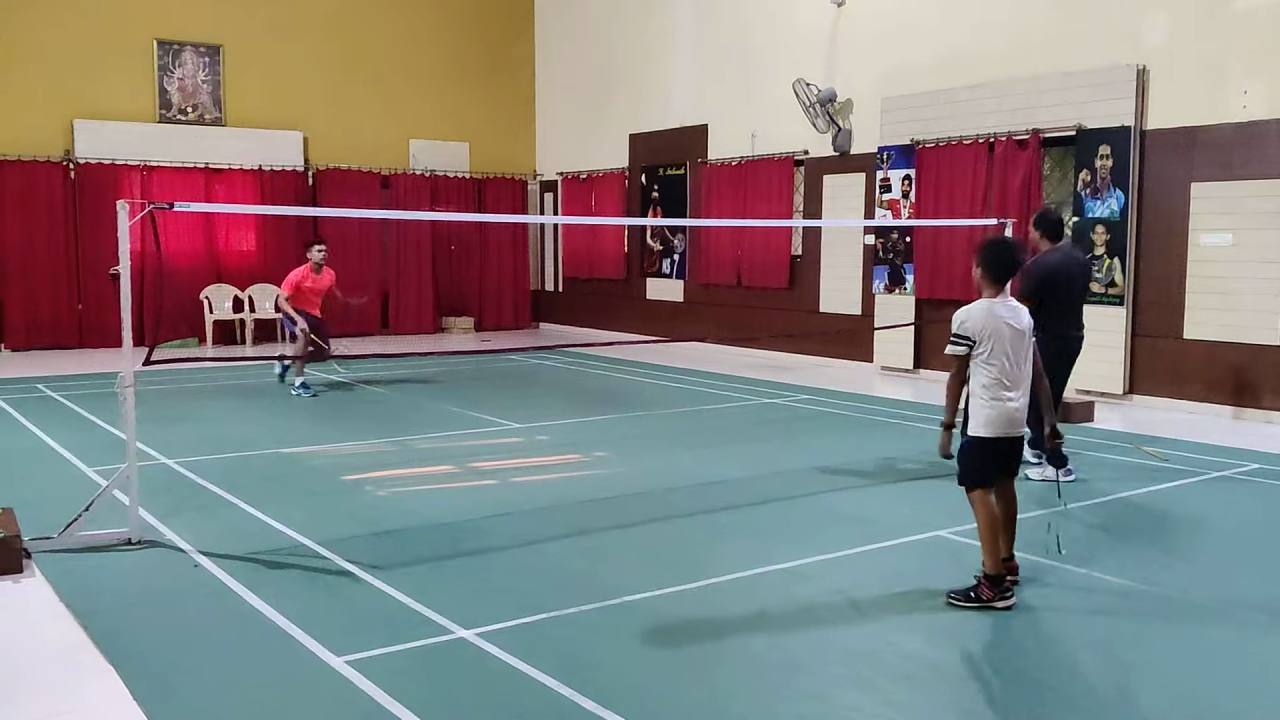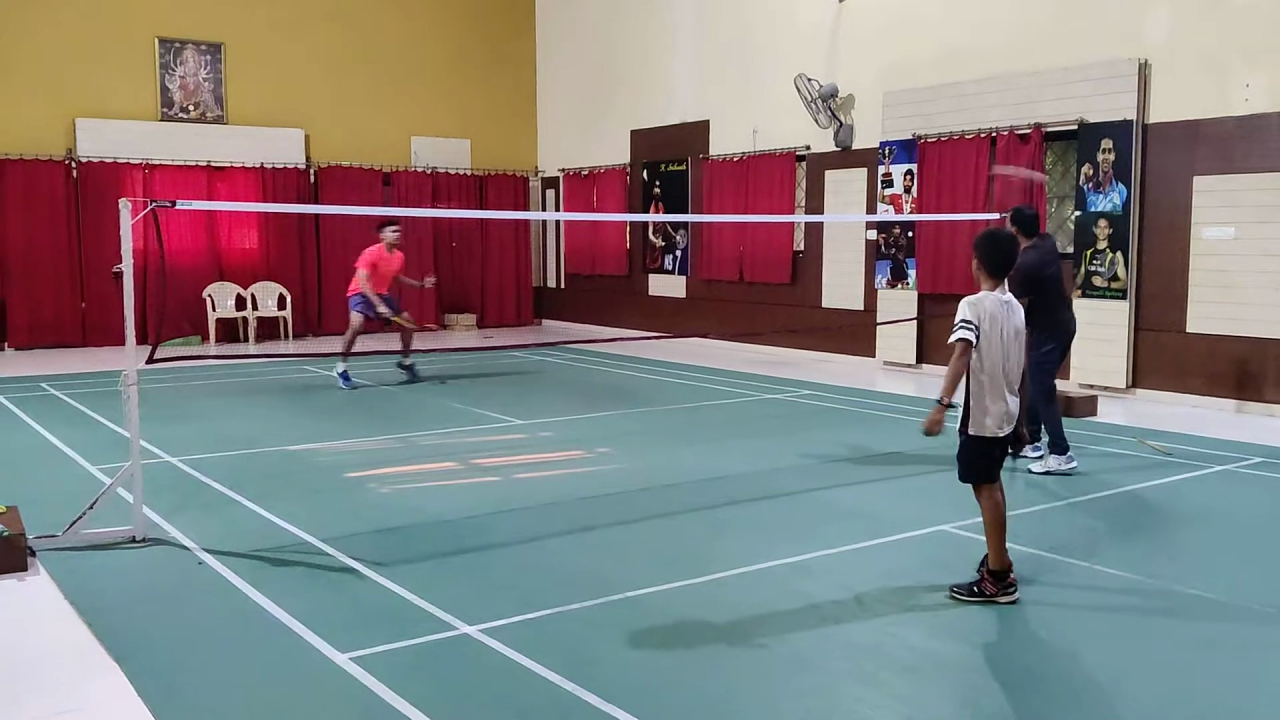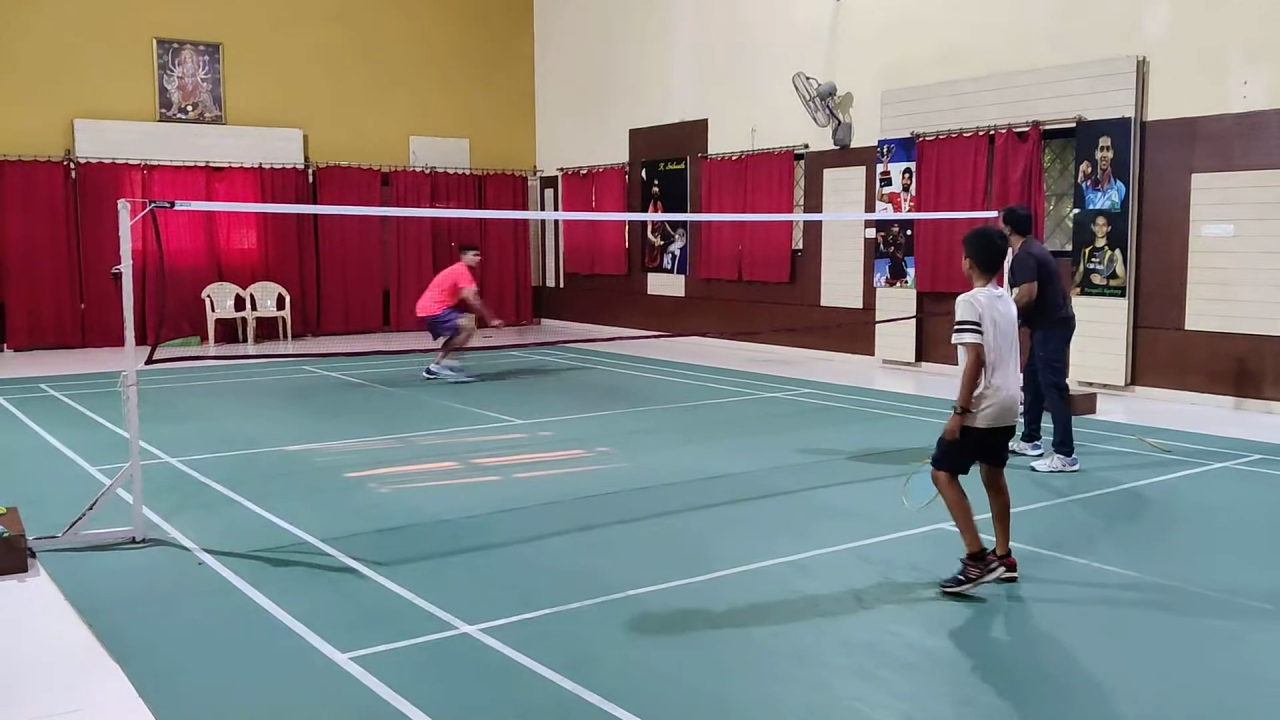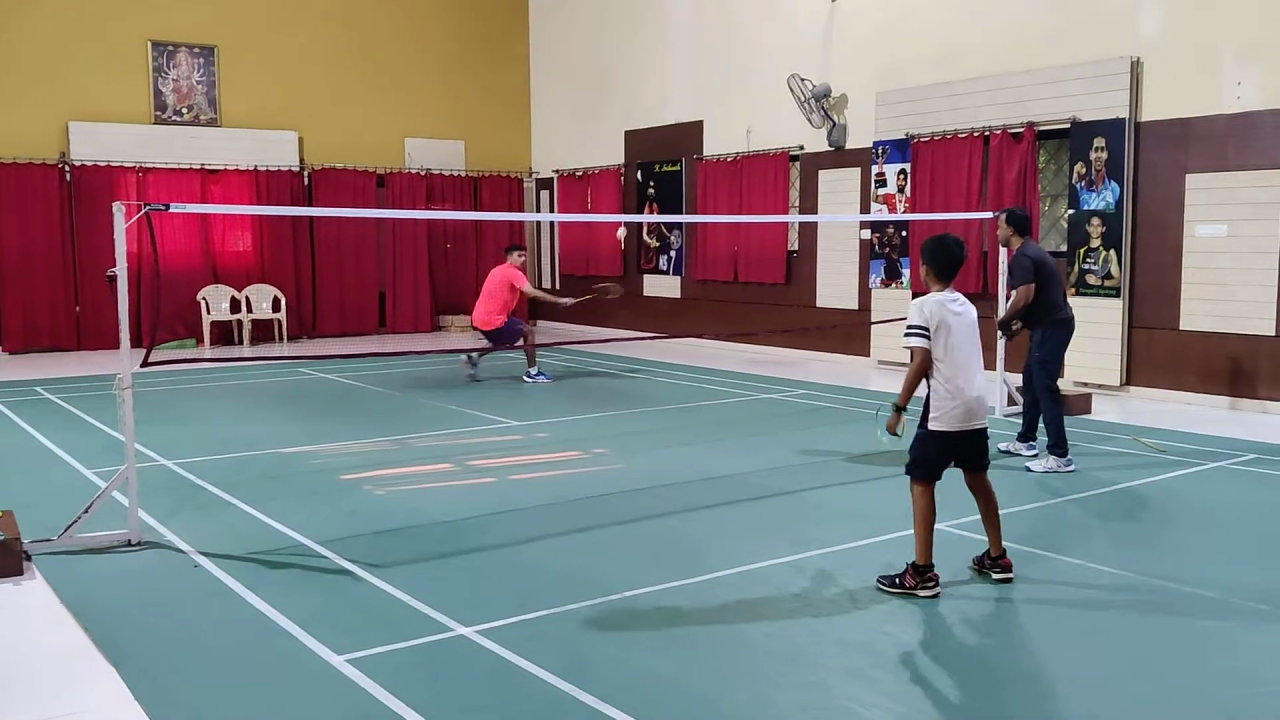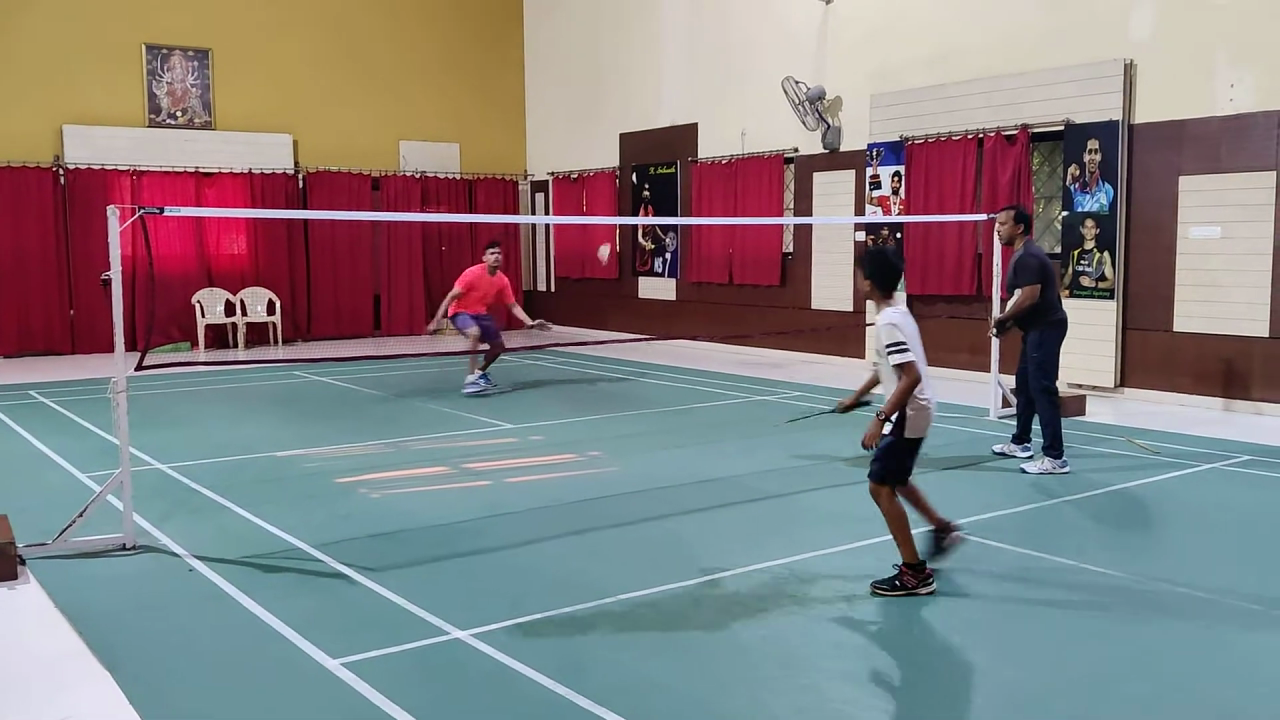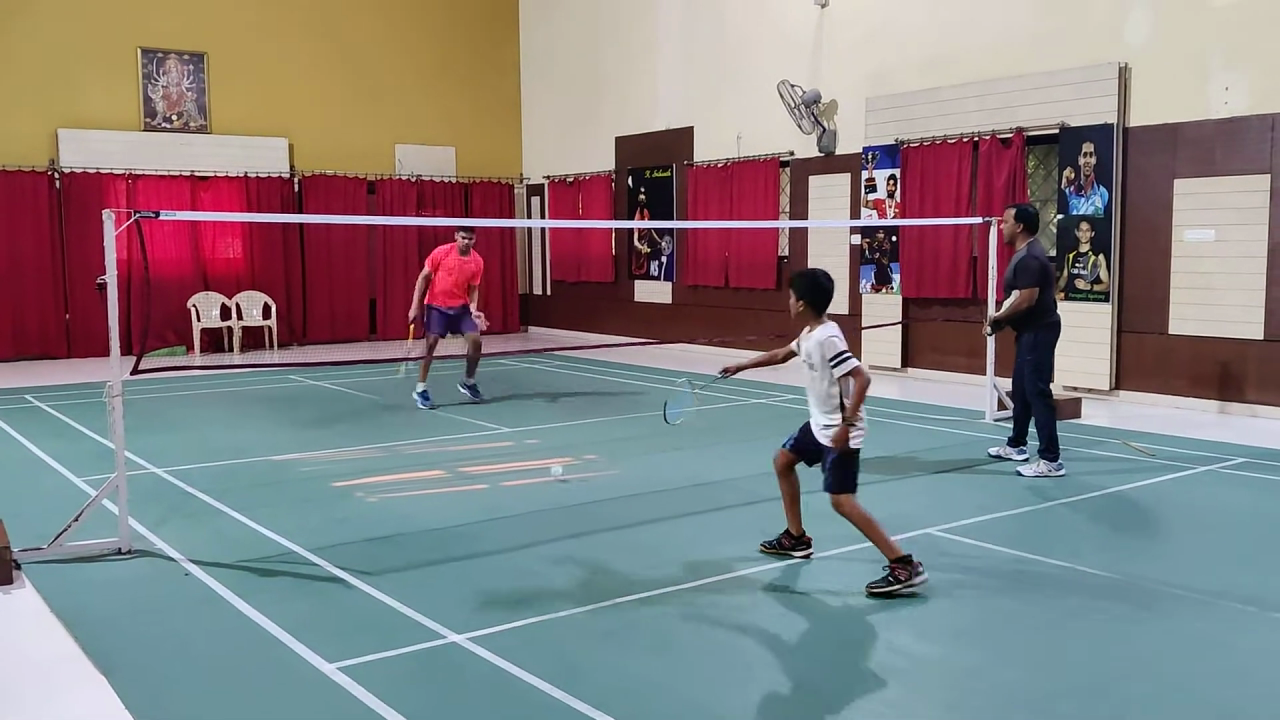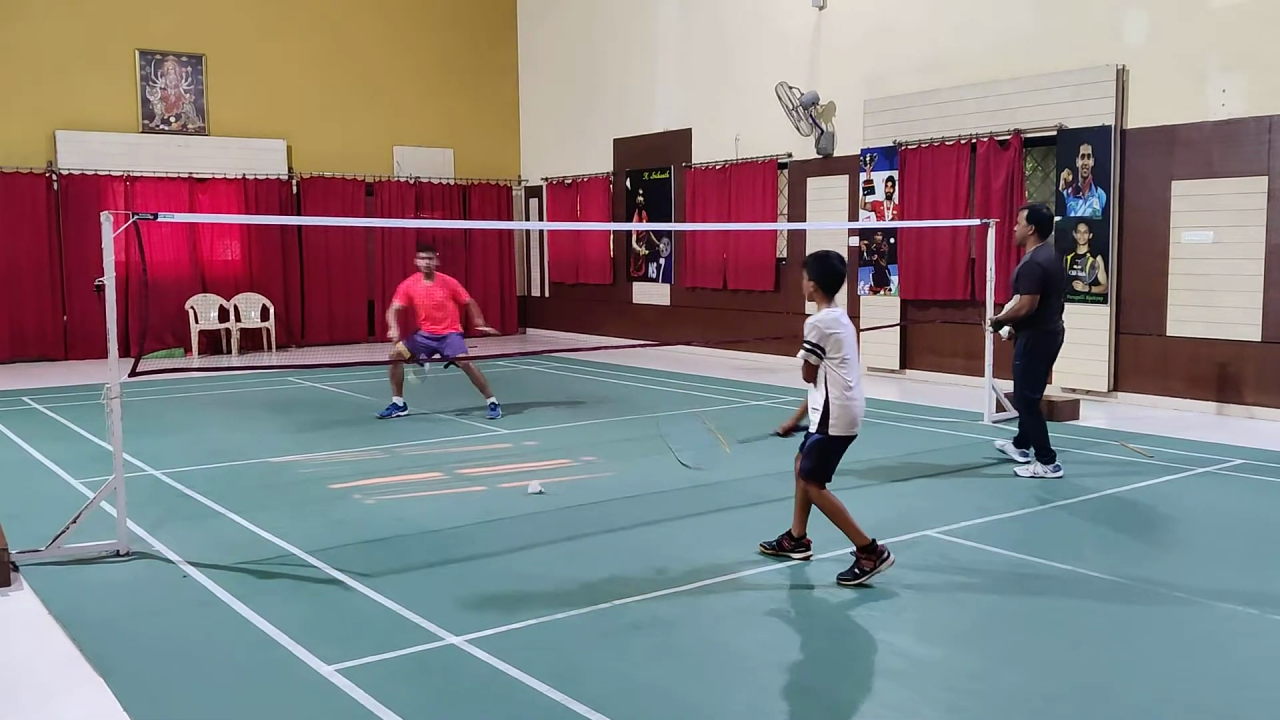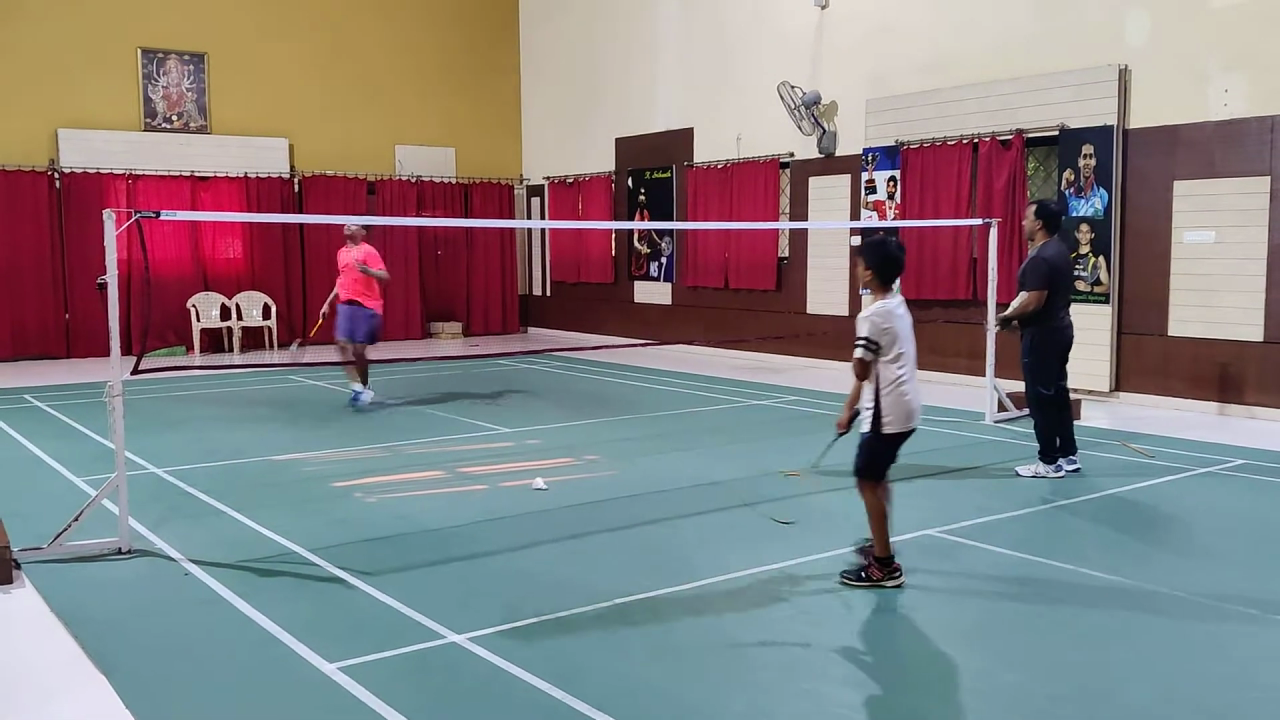
dt=0.4s
person 1, frame 1
left shoulder: (967, 316)
right shoulder: (1023, 315)
left elbow: (958, 376)
right elbow: (1037, 371)
left wrist: (947, 426)
right wrist: (1049, 418)
left hip: (985, 421)
right hip: (1015, 418)
left knee: (979, 493)
right knee: (1004, 486)
left ankle: (995, 584)
right ankle: (1006, 561)
person 1, frame 2
left shoulder: (974, 305)
right shoulder: (1016, 307)
left elbow: (960, 357)
right elbow: (1016, 366)
left wrist: (941, 406)
right wrist: (1016, 412)
left hip: (981, 415)
right hip: (1006, 412)
left knee: (985, 489)
right knee: (992, 484)
left ankle: (998, 579)
right ankle: (998, 560)
person 1, frame 3
left shoulder: (970, 301)
right shoulder: (1006, 301)
left elbow: (975, 360)
left wrist: (959, 411)
left hip: (982, 408)
right hip: (1007, 405)
left knee: (943, 474)
right knee: (993, 475)
left ankle: (978, 558)
right ankle: (1002, 557)
person 1, frame 4
left shoulder: (923, 306)
right shoulder: (966, 306)
left elbow: (921, 362)
left wrist: (898, 407)
left hip: (944, 412)
right hip: (977, 406)
left knee: (921, 485)
right knee: (978, 479)
left ankle: (922, 573)
right ankle: (997, 558)
person 1, frame 5
left shoulder: (888, 322)
right shoulder: (897, 312)
left elbow: (912, 376)
left wrist: (881, 418)
right wrist: (857, 395)
left hip: (906, 415)
right hip: (908, 412)
left knee: (880, 487)
right knee: (892, 478)
left ankle: (914, 572)
right ankle: (941, 527)
person 1, frame 6
left shoulder: (827, 338)
right shoulder: (811, 334)
left elbow: (862, 378)
right elbow: (781, 354)
left wrist: (848, 425)
right wrist: (740, 366)
left hip: (838, 428)
right hip: (821, 423)
left knee: (842, 500)
right knee: (783, 461)
left ankle: (903, 565)
right ankle: (796, 538)
person 1, frame 7
left shoulder: (817, 323)
right shoulder: (839, 319)
left elbow: (809, 375)
left wrist: (802, 358)
right wrist: (797, 418)
left hip: (834, 417)
right hip: (834, 412)
left knee: (813, 485)
right knee: (802, 468)
left ankle: (870, 551)
right ankle: (797, 539)
person 1, frame 8
left shoulder: (872, 317)
right shoulder: (898, 306)
left elbow: (860, 372)
right wrist: (851, 409)
left hip: (886, 412)
right hip: (905, 407)
left knee: (868, 482)
right knee: (876, 477)
left ankle: (884, 566)
right ankle: (878, 548)
person 2, frame 1
left shoulder: (1038, 267)
right shoulder: (1079, 259)
left hip: (1049, 341)
right hip: (1072, 337)
left knee: (1037, 401)
right knee: (1048, 398)
left ankle: (1059, 466)
right ankle: (1037, 448)
person 2, frame 2
left shoulder: (1022, 265)
right shoulder: (1046, 243)
left hip: (1046, 331)
right hip: (1061, 326)
left knee: (1041, 390)
right knee: (1033, 385)
left ankle: (1061, 454)
right ankle: (1031, 442)
person 2, frame 3
left shoulder: (1024, 256)
right shoulder: (1032, 249)
left elbow: (1027, 295)
right wrist: (1016, 318)
left hip: (1052, 327)
right hip: (1050, 324)
left knee: (1053, 388)
right knee: (1032, 381)
left ankle: (1065, 455)
right ankle: (1030, 440)
person 2, frame 4
left shoulder: (1021, 257)
right shoulder: (1032, 251)
left elbow: (1024, 298)
left wrist: (1004, 321)
right wrist: (1020, 323)
left hip: (1051, 328)
right hip: (1050, 325)
left knee: (1045, 388)
right knee: (1031, 382)
left ankle: (1059, 456)
right ankle: (1026, 440)
person 2, frame 5
left shoulder: (1027, 256)
right shoulder: (1024, 254)
left elbow: (1029, 298)
left wrist: (1001, 319)
right wrist: (1008, 322)
left hip: (1045, 329)
right hip: (1037, 329)
left knee: (1042, 390)
right knee: (1024, 385)
left ankle: (1054, 457)
right ankle: (1020, 442)
person 2, frame 6
left shoulder: (1030, 258)
right shoulder: (1025, 254)
left elbow: (1027, 300)
left wrist: (997, 318)
right wrist: (1002, 320)
left hip: (1038, 332)
right hip: (1030, 332)
left knee: (1037, 393)
right knee: (1021, 390)
left ankle: (1050, 460)
right ankle: (1016, 445)
person 2, frame 7
left shoulder: (1033, 263)
right shoulder: (1048, 256)
left elbow: (1026, 306)
left wrist: (998, 320)
right wrist: (1010, 321)
left hip: (1036, 337)
right hip: (1047, 333)
left knee: (1026, 398)
right knee: (1028, 394)
left ankle: (1047, 462)
right ankle: (1021, 446)
person 2, frame 8
left shoulder: (1040, 258)
right shoulder: (1060, 251)
left elbow: (1034, 302)
left wrist: (1006, 316)
right wrist: (1016, 316)
left hip: (1042, 334)
right hip: (1059, 329)
left knee: (1040, 397)
right knee: (1058, 394)
left ankle: (1049, 462)
right ankle: (1068, 455)
